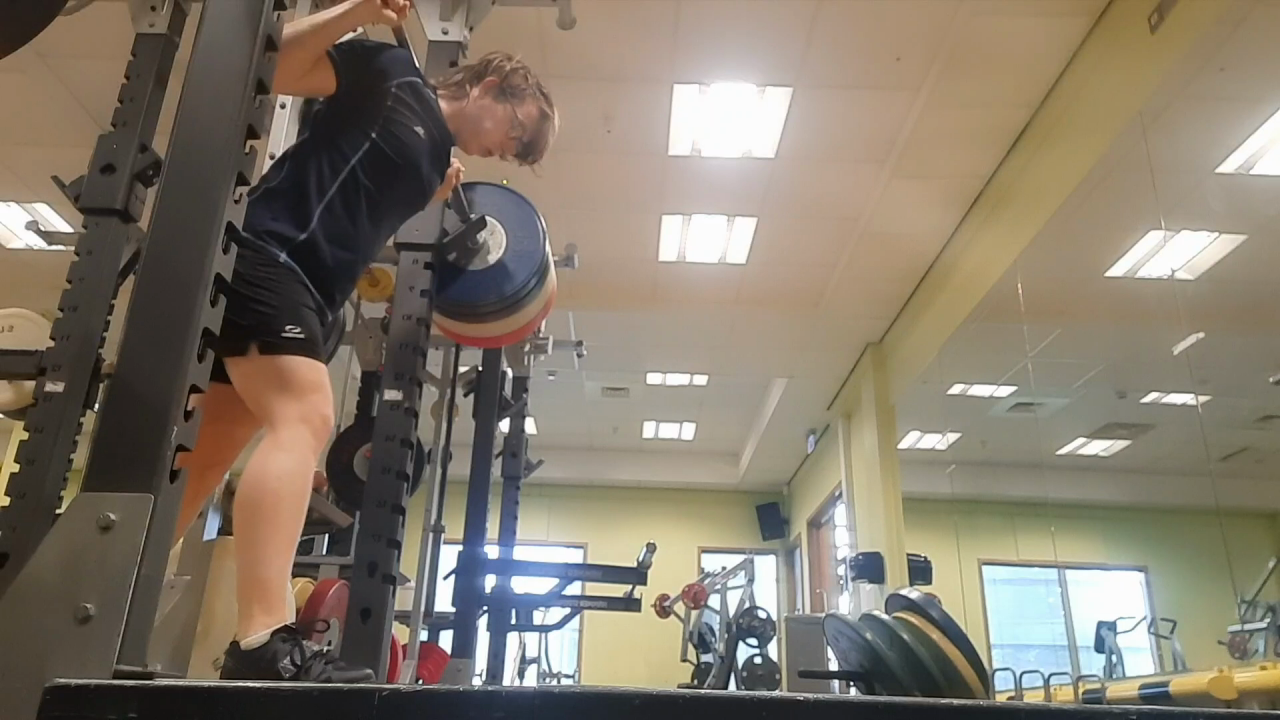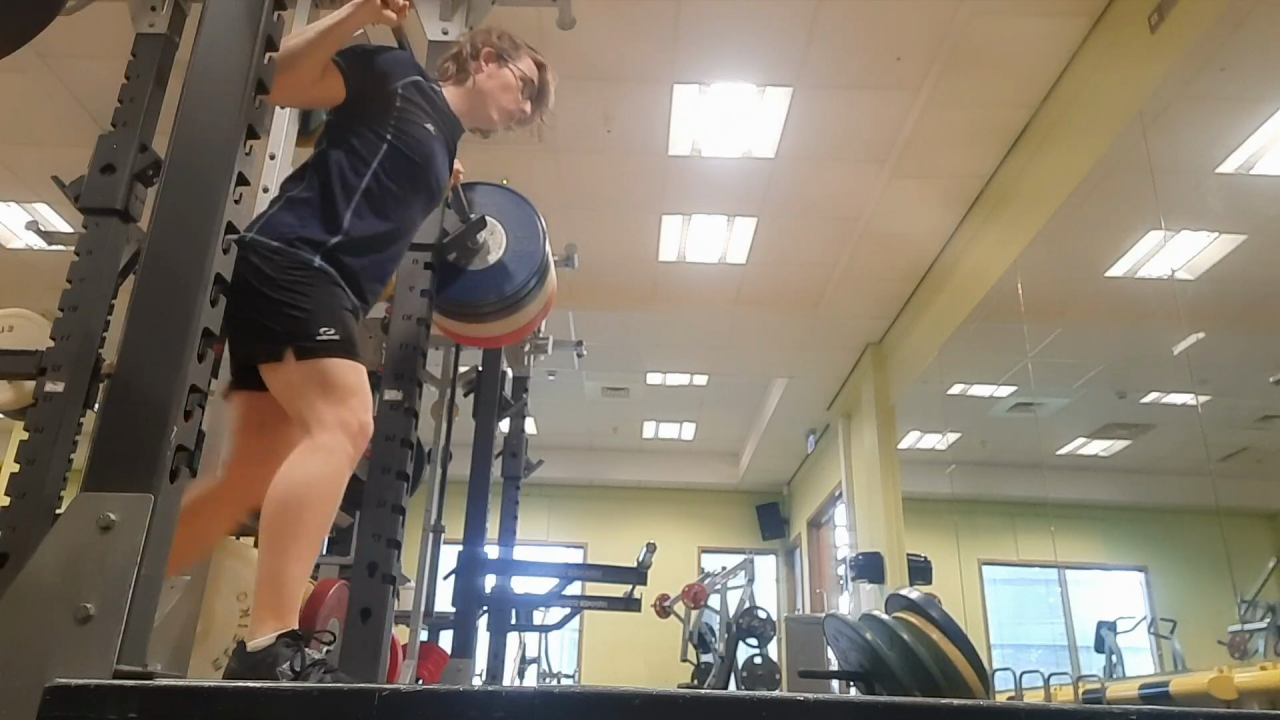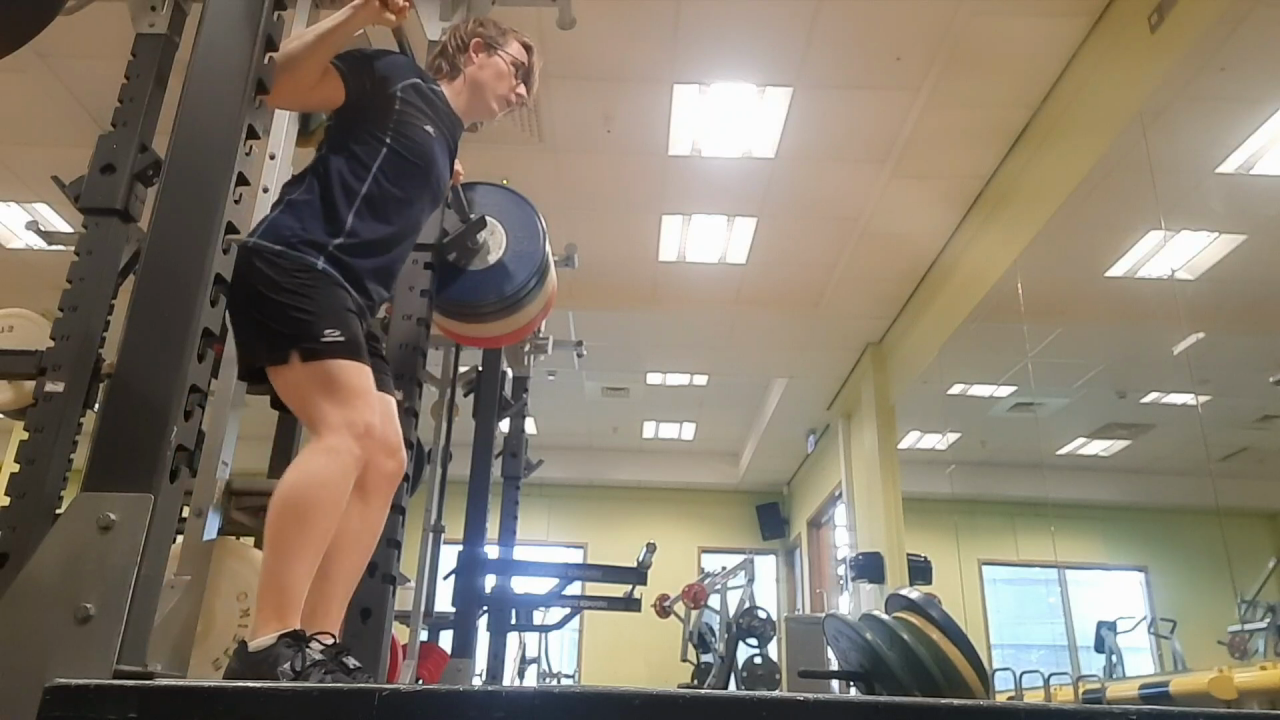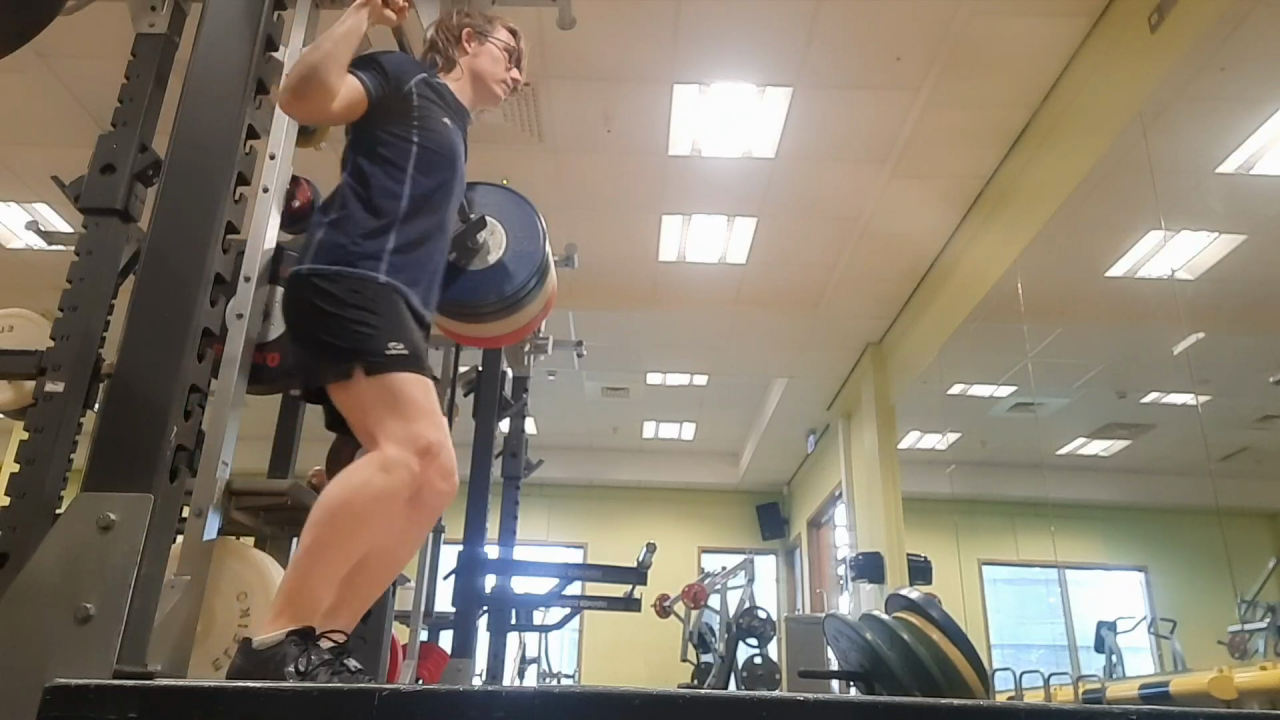
dt=0.4s
person 1, frame 1
left shoulder: (435, 160)
right shoulder: (390, 76)
right elbow: (272, 67)
left wrist: (434, 198)
left hip: (296, 286)
right hip: (260, 257)
left knee: (205, 456)
right knee: (303, 419)
right ankle: (263, 642)
person 1, frame 2
left shoulder: (444, 150)
right shoulder: (396, 78)
right elbow: (281, 81)
left wrist: (440, 198)
left hip: (325, 287)
right hip: (288, 263)
left knee: (254, 473)
right knee: (344, 426)
right ankle: (269, 648)
person 1, frame 3
left shoulder: (445, 143)
right shoulder: (396, 79)
right elbow: (280, 84)
left wrist: (442, 192)
left hip: (341, 295)
right hip: (295, 265)
left knee: (382, 461)
right knee: (348, 431)
left ankle: (316, 644)
right ankle: (268, 648)
person 1, frame 4
left shoulder: (450, 132)
right shoulder: (405, 80)
right elbow: (303, 97)
left wrist: (453, 201)
left hip: (387, 301)
right hip: (349, 283)
left knee: (433, 477)
right knee: (409, 450)
left ankle: (323, 645)
right ankle: (275, 643)
